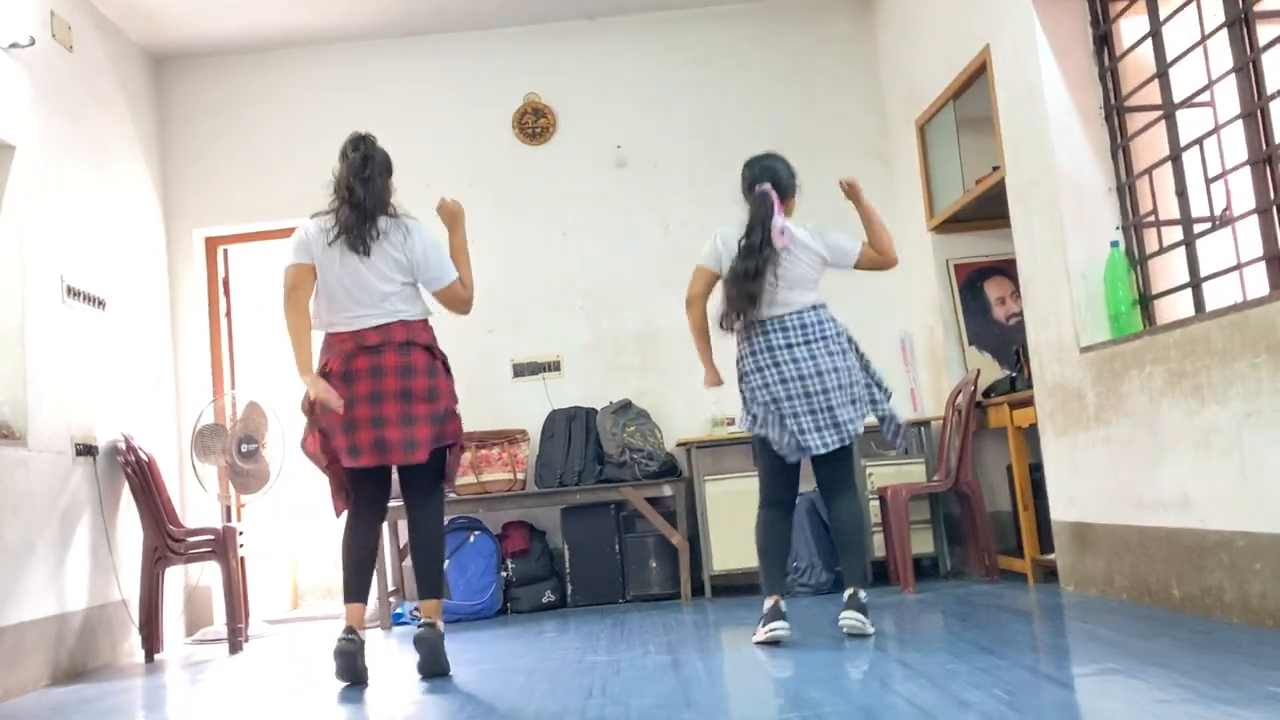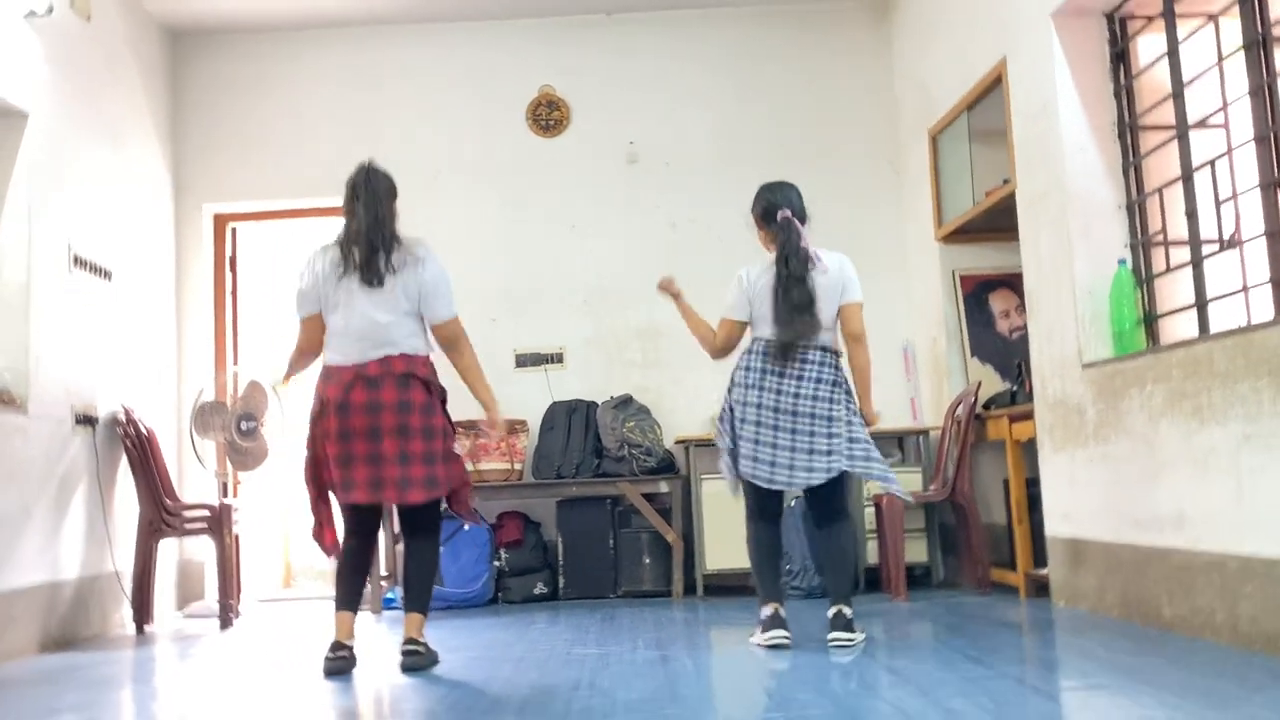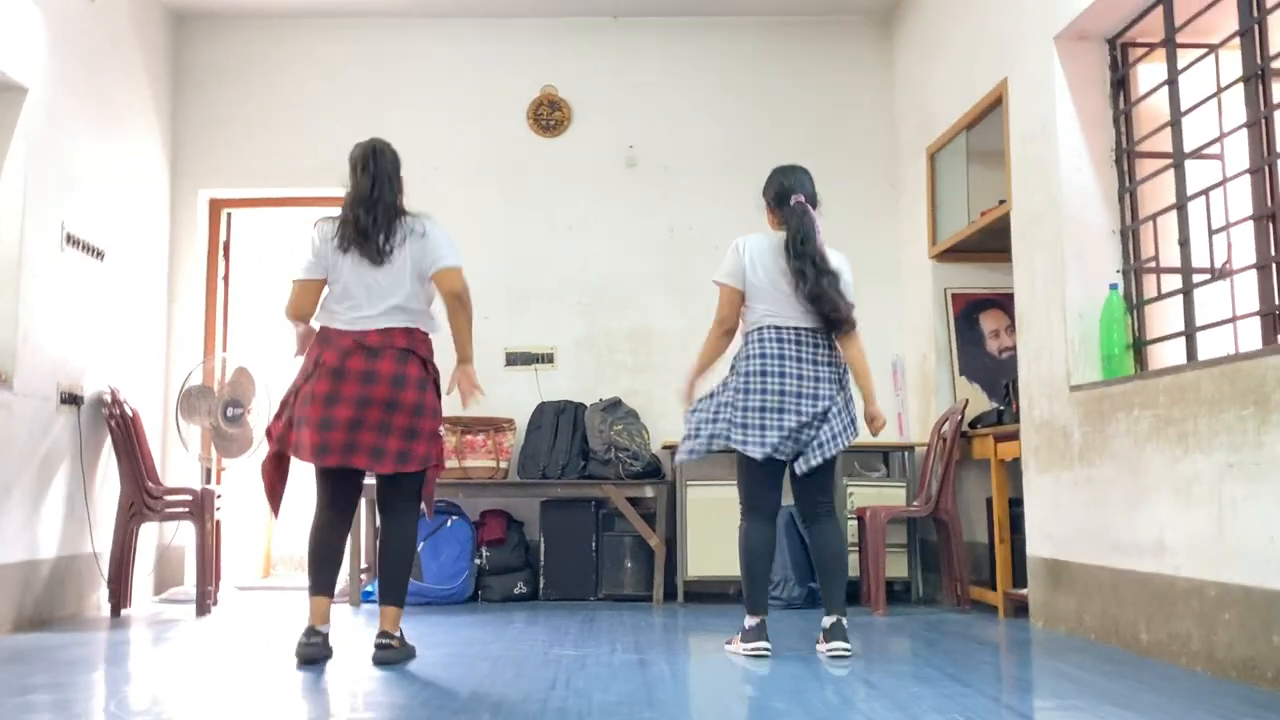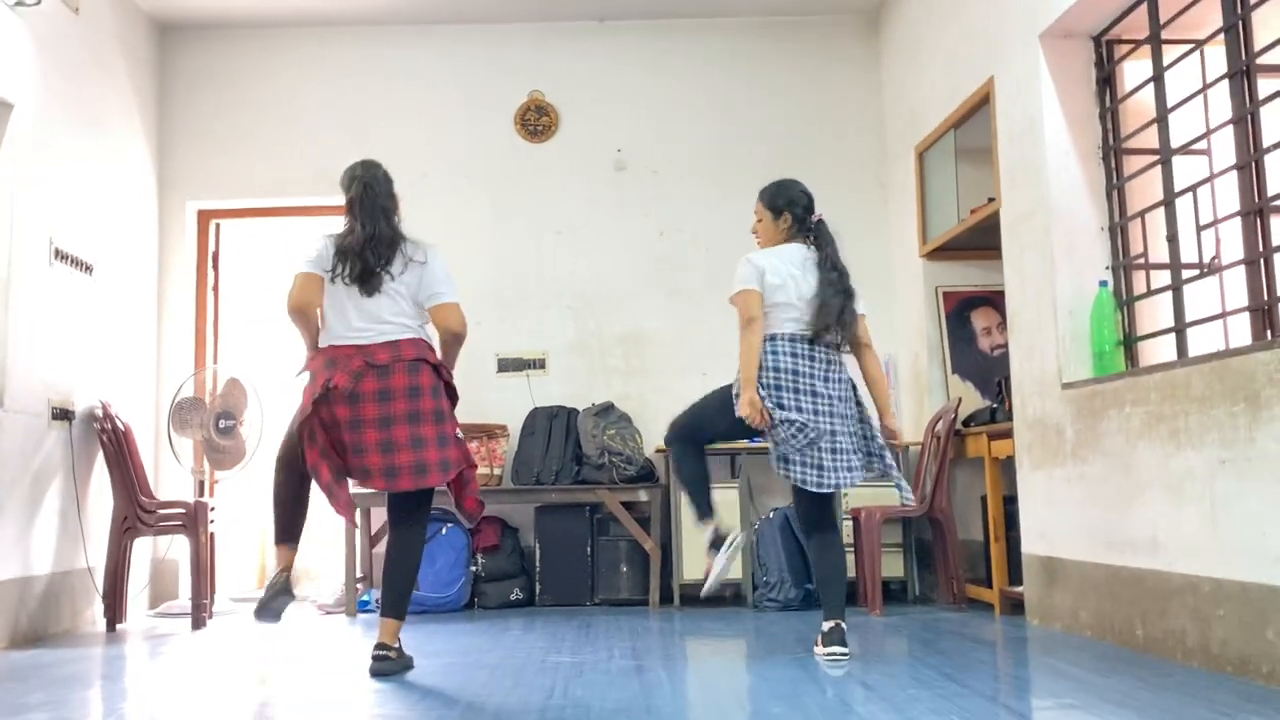
dt=0.4s
person 1, frame 1
left shoulder: (311, 234)
right shoulder: (408, 232)
left elbow: (296, 300)
right elbow: (461, 300)
left wrist: (307, 374)
right wrist: (457, 230)
left hip: (347, 370)
right hip: (409, 365)
left knee: (364, 507)
right knee: (424, 500)
left ankle: (352, 632)
right ankle: (430, 623)
person 1, frame 2
left shoulder: (320, 265)
right shoulder: (418, 260)
left elbow: (310, 344)
right elbow: (451, 338)
left wrist: (285, 371)
right wrist: (488, 401)
left hip: (342, 399)
right hip: (406, 397)
left knee: (359, 529)
right knee: (420, 526)
left ankle: (341, 641)
right ankle: (414, 639)
person 1, frame 3
left shoulder: (326, 234)
right shoulder: (423, 232)
left elbow: (299, 311)
right elbow: (455, 292)
left wrist: (304, 337)
right wrist: (464, 362)
left hip: (338, 372)
right hip: (403, 371)
left knee: (334, 506)
right knee: (399, 509)
left ankle: (316, 629)
right ankle: (389, 634)
person 1, frame 4
left shoulder: (326, 253)
right shoulder: (421, 257)
left elbow: (300, 304)
right elbow: (454, 327)
left wrist: (317, 347)
right wrist: (444, 367)
left hip: (343, 382)
right hip: (409, 382)
left knee: (293, 460)
right knee: (408, 518)
left ankle: (282, 574)
right ankle: (388, 644)
person 2, frame 1
left shoulder: (726, 242)
right shoulder: (815, 239)
left elbow: (694, 301)
right elbow: (887, 257)
left wrist: (708, 363)
right wrist: (860, 202)
left hip: (764, 371)
right hip: (823, 360)
left knee: (776, 498)
right knee: (839, 486)
left ankle: (773, 606)
right ankle: (854, 595)
person 2, frame 2
left shoulder: (749, 278)
right shoulder: (837, 265)
left elbow: (719, 347)
right elbow: (855, 336)
left wrist: (679, 300)
right wrist: (865, 403)
left hip: (759, 394)
right hip: (821, 394)
left knee: (764, 515)
right knee: (832, 514)
left ankle: (772, 613)
right ankle: (841, 613)
person 2, frame 3
left shoulder: (745, 249)
right shoulder: (830, 259)
left elbow: (725, 326)
right elbow: (847, 333)
left wrist: (696, 375)
right wrist: (870, 402)
left hip: (762, 379)
right hip: (821, 385)
left knee: (758, 510)
right knee: (820, 510)
left ankle: (756, 626)
right ankle: (835, 625)
person 2, frame 4
left shoulder: (758, 263)
right shoulder: (833, 271)
left elbow: (752, 326)
right elbow: (864, 347)
left wrist: (747, 391)
right wrist: (887, 413)
left hip: (776, 382)
right hip: (828, 392)
left knee: (682, 435)
right knee: (819, 520)
left ankle: (714, 535)
right ankle: (834, 626)
